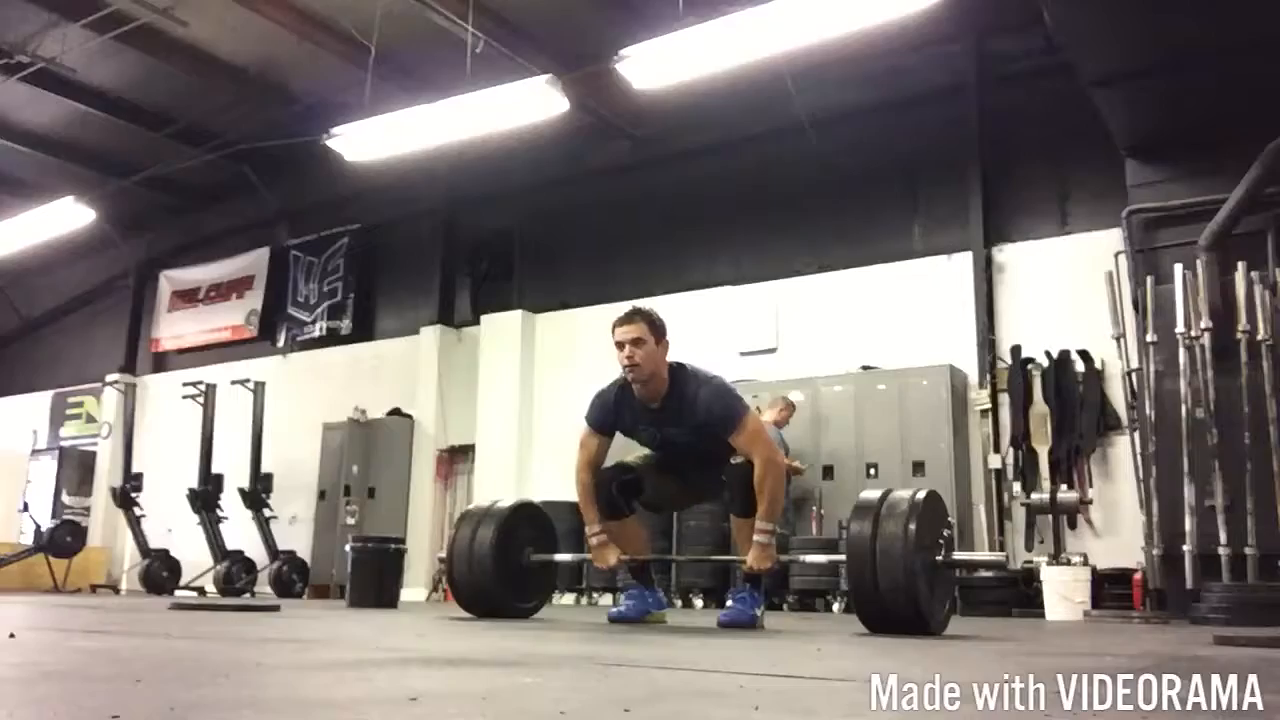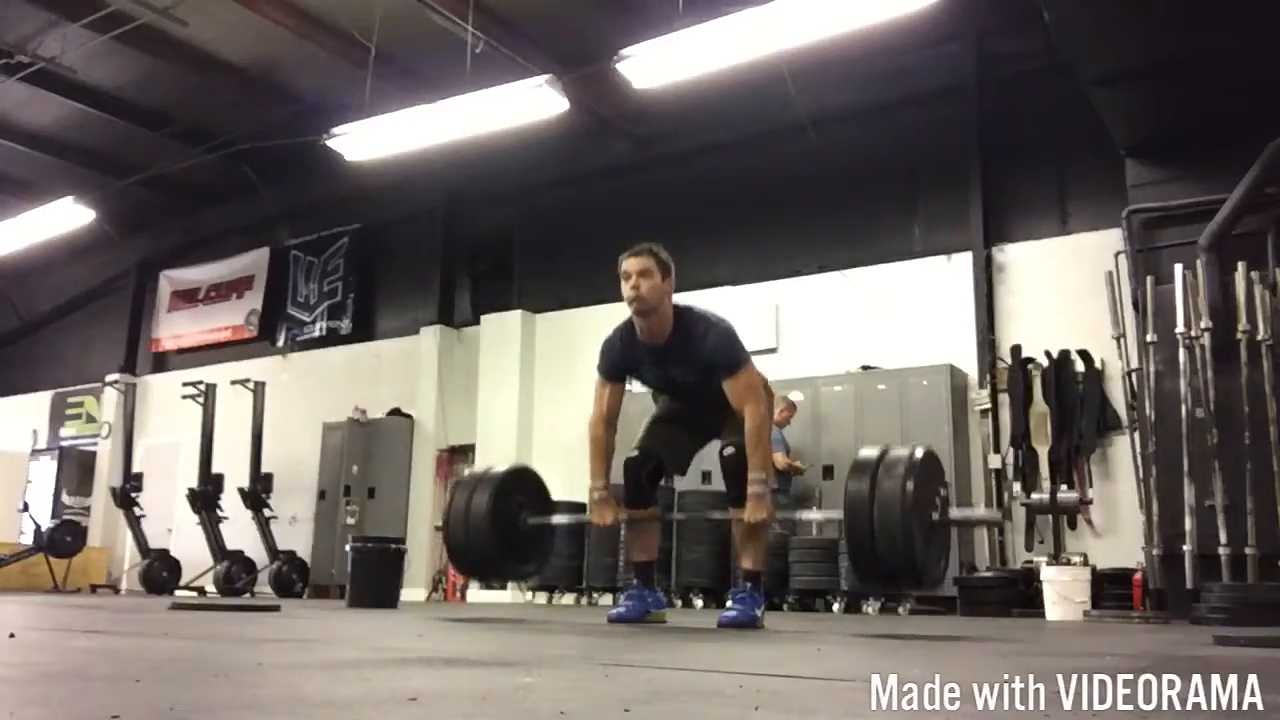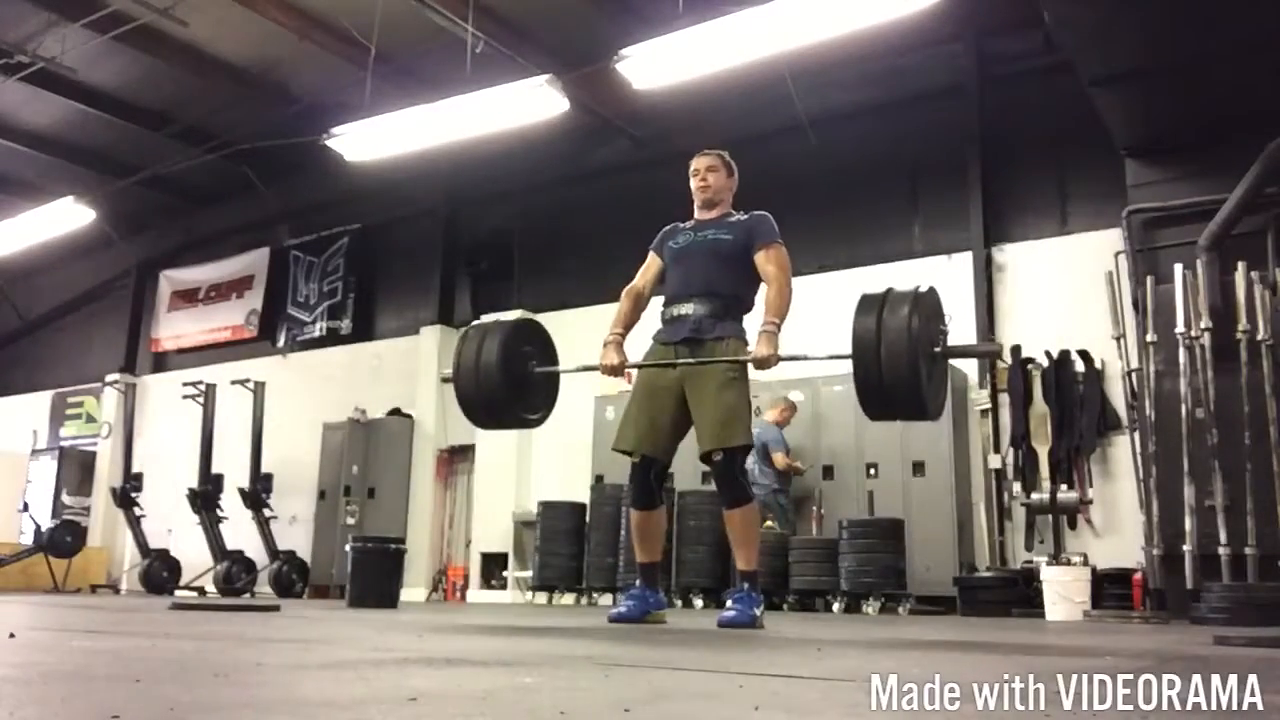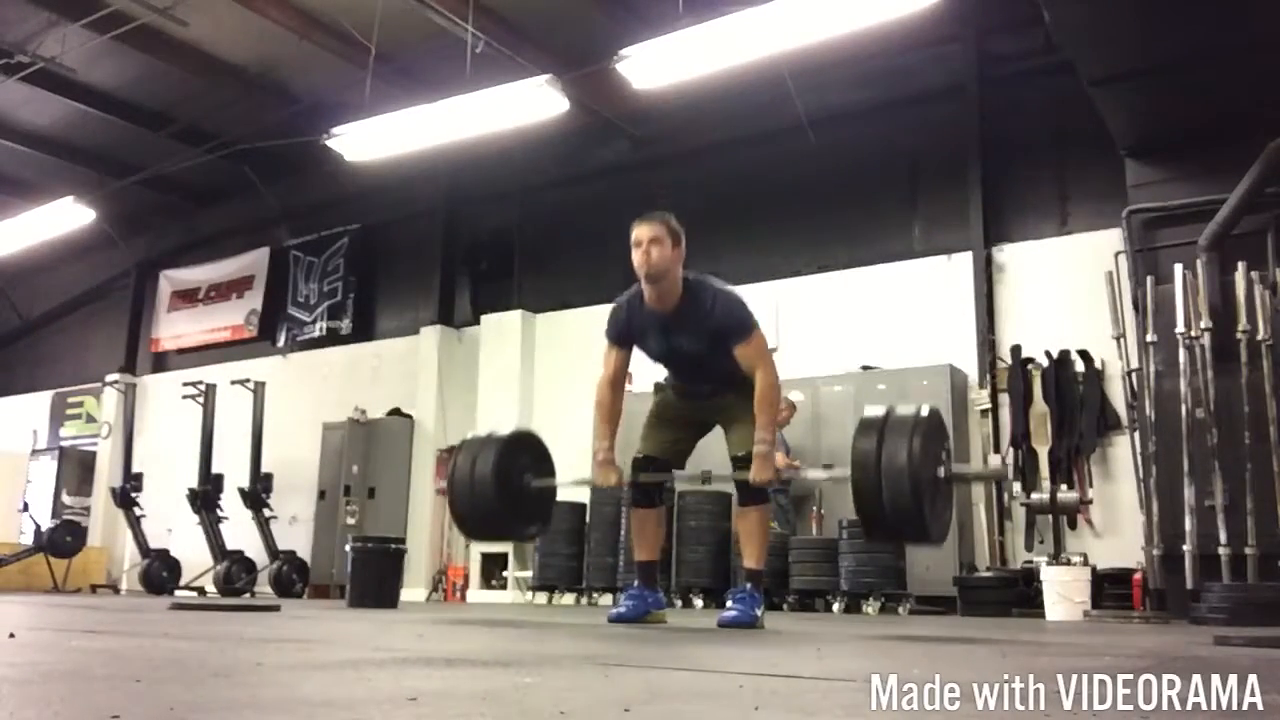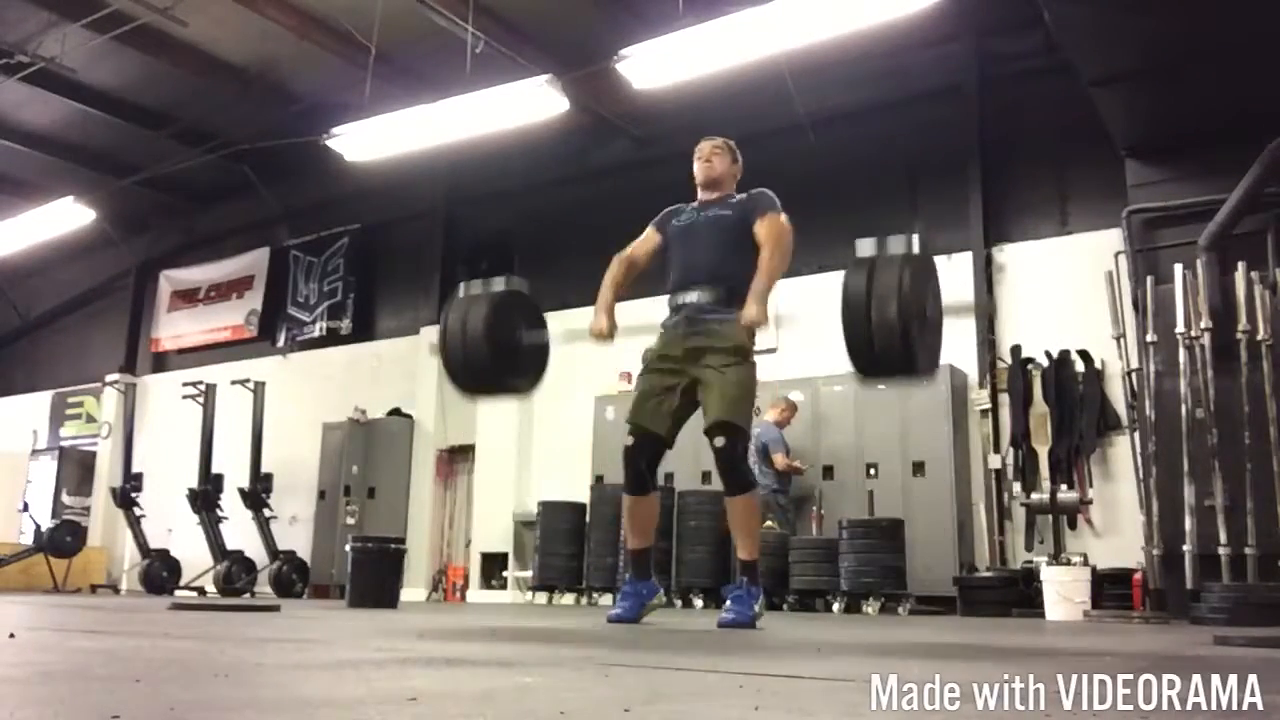
dt=1s
person 1, frame 1
left shoulder: (705, 393)
right shoulder: (610, 401)
left elbow: (771, 459)
right elbow: (586, 469)
left wrist: (763, 540)
right wrist: (597, 537)
left hip: (722, 465)
right hip: (673, 469)
left knee: (742, 473)
right knee: (608, 483)
left ankle: (749, 593)
right ankle: (646, 591)
person 1, frame 2
left shoulder: (710, 334)
right shoulder: (618, 345)
left elbow: (754, 410)
right elbow: (602, 421)
left wrist: (759, 493)
right wrist: (599, 493)
left hip: (736, 402)
right hip: (681, 407)
left knee: (736, 463)
right knee: (638, 470)
left ankle: (749, 594)
right ankle: (645, 591)
person 1, frame 3
left shoulder: (754, 225)
right shoulder: (670, 235)
left elbow: (778, 279)
right elbow: (638, 289)
left wrist: (768, 333)
right wrist: (614, 339)
left hip: (719, 347)
right hip: (663, 350)
left knee: (726, 466)
right knee: (643, 471)
left ankle: (747, 593)
right ankle: (648, 589)
person 1, frame 4
left shoulder: (718, 303)
right shoulder: (626, 312)
left elbow: (764, 372)
right elbow: (610, 382)
left wrist: (764, 450)
right wrist: (603, 453)
left hip: (735, 391)
right hip: (681, 391)
left knee: (748, 471)
right knee: (644, 471)
left ankle: (749, 593)
right ankle: (646, 590)
person 1, frame 5
left shoulder: (754, 202)
right shoulder: (674, 216)
left elbow: (778, 240)
right elbow: (627, 258)
left wrist: (756, 300)
right wrist: (604, 308)
left hip: (724, 339)
right hip: (672, 340)
left knee: (728, 451)
right knee: (638, 455)
left ankle: (747, 587)
right ankle: (640, 582)
